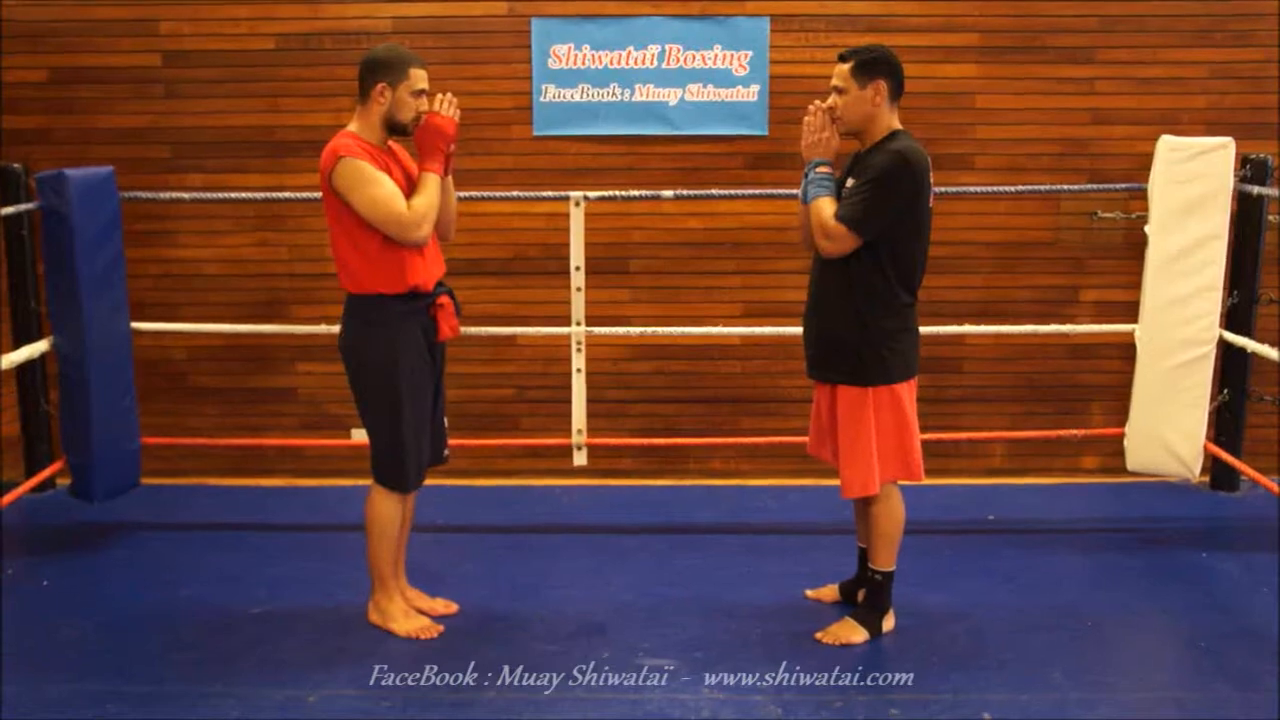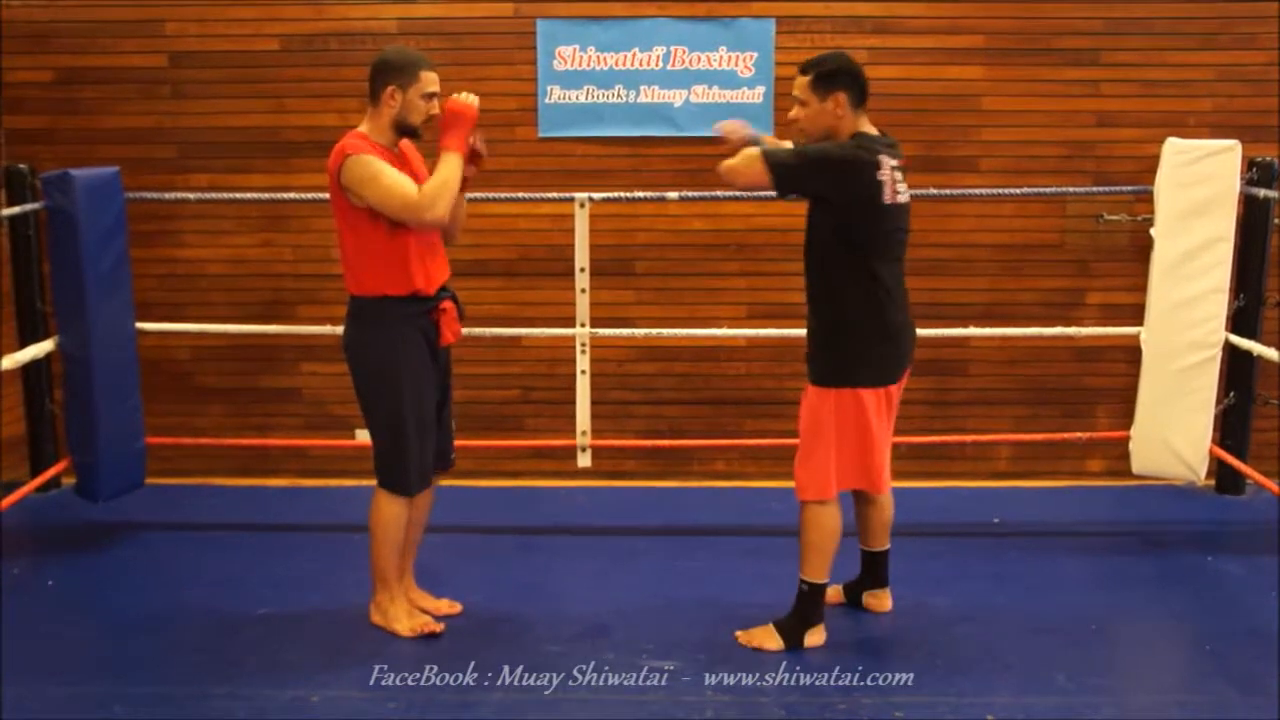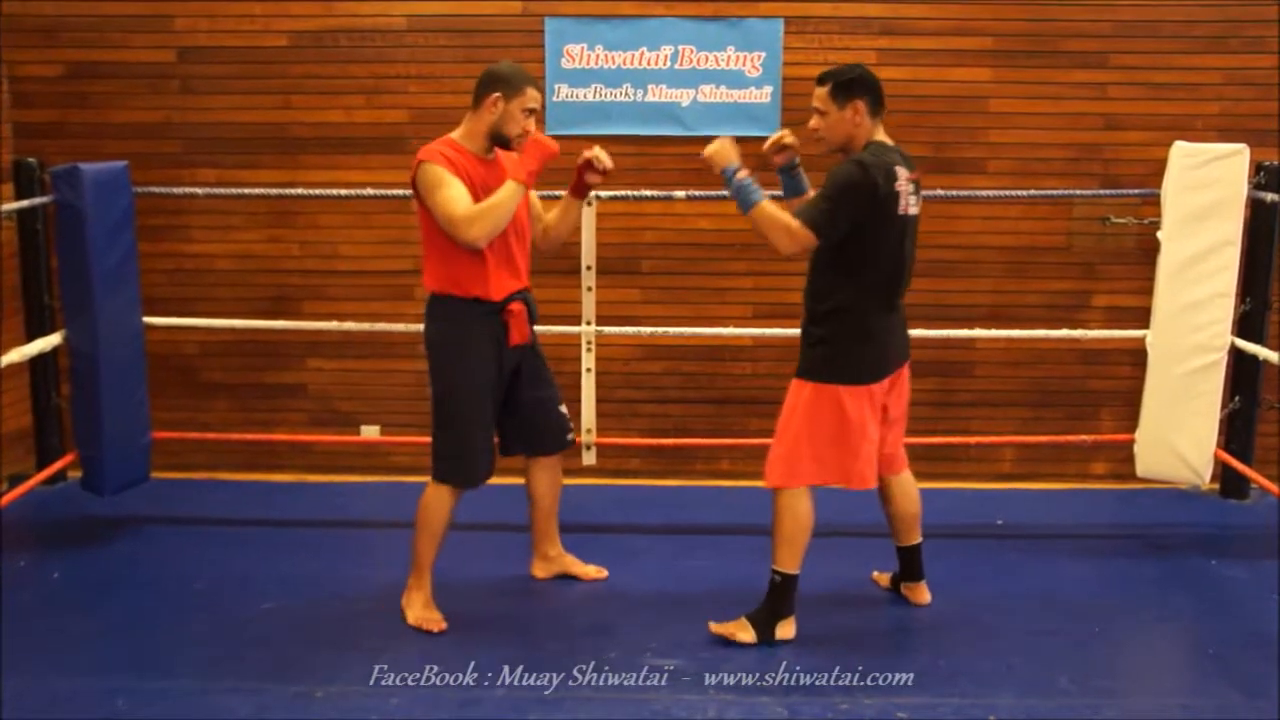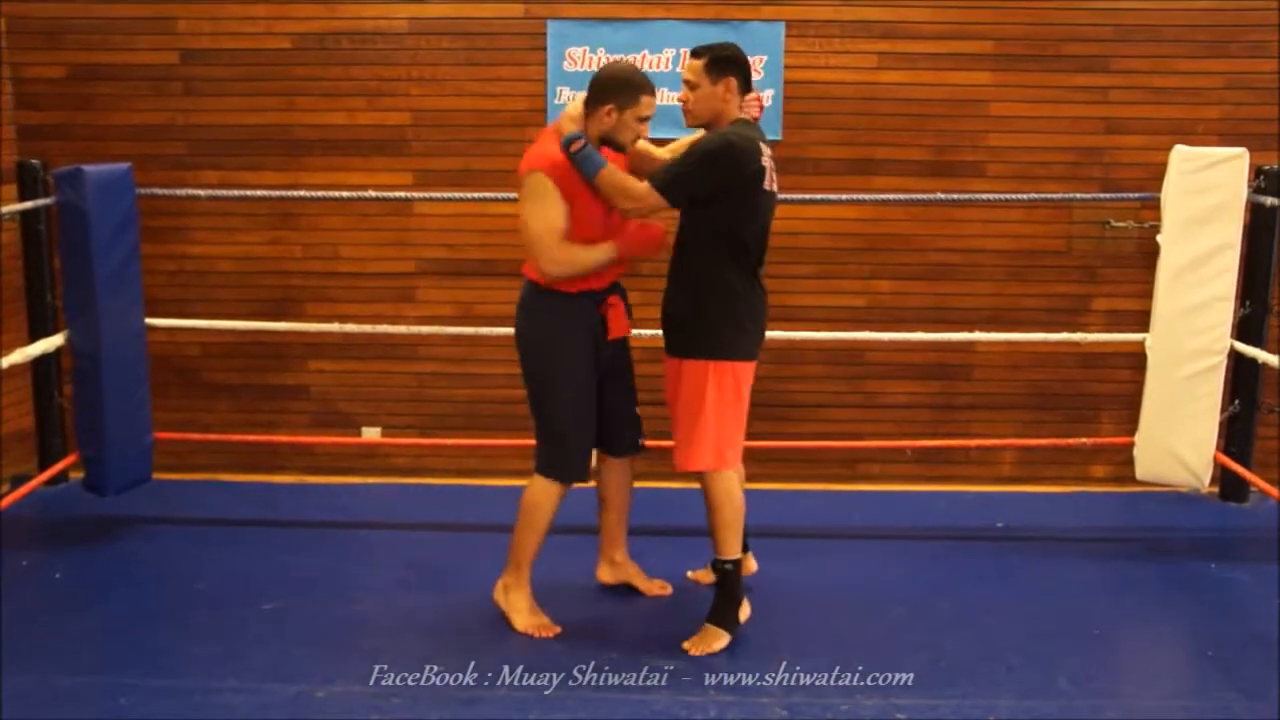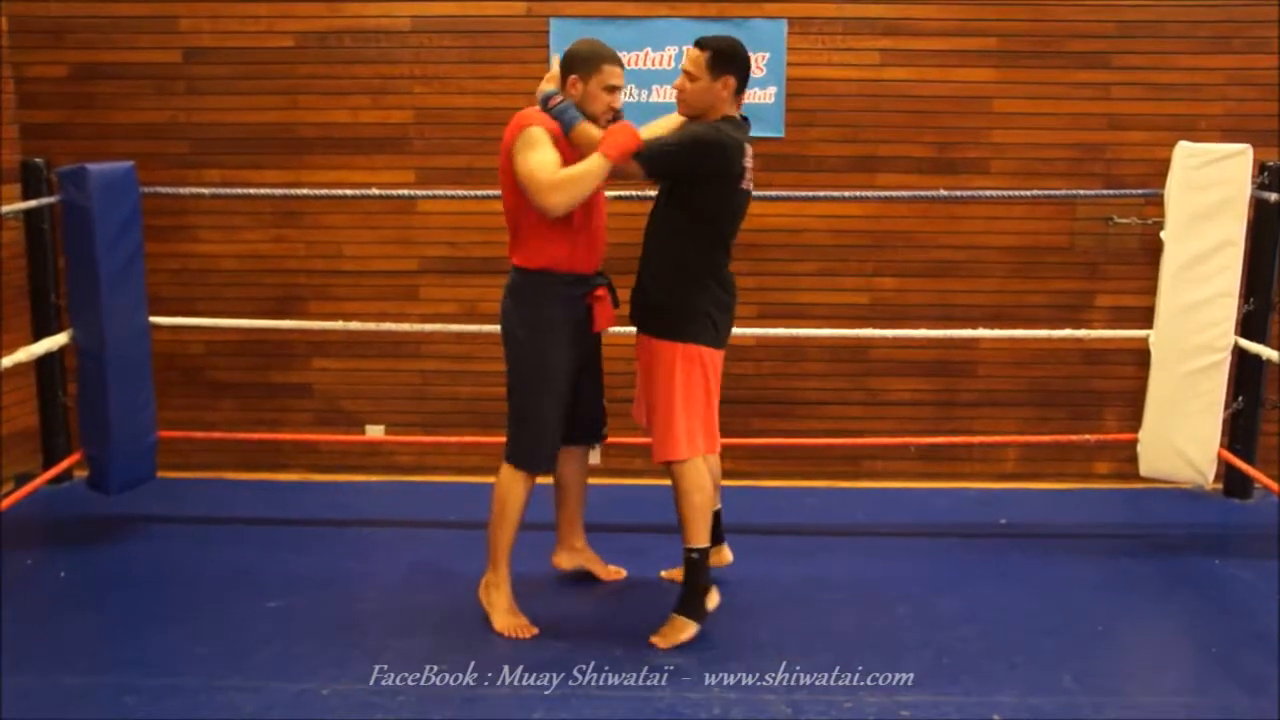
dt=1s
person 1, frame 1
left shoulder: (899, 162)
right shoulder: (865, 160)
left elbow: (832, 239)
right elbow: (811, 238)
left wrist: (819, 167)
right wrist: (817, 164)
left hip: (875, 352)
right hip: (846, 345)
left knee: (877, 479)
right knee: (859, 474)
left ankle: (877, 607)
right ankle: (863, 580)
person 1, frame 2
left shoulder: (843, 162)
right shoulder: (876, 155)
left elbow: (739, 172)
right elbow: (789, 160)
left wrist: (749, 144)
right wrist: (748, 139)
left hip: (850, 356)
right hip: (883, 344)
left knee: (820, 483)
right knee: (866, 474)
left ankle: (805, 619)
right ankle: (872, 584)
person 1, frame 3
left shoulder: (860, 173)
right shoulder: (896, 168)
left elbow: (792, 239)
right elbow: (819, 224)
left wrist: (735, 174)
right wrist: (791, 169)
left hip: (841, 356)
right hip: (884, 347)
left knee: (790, 475)
right knee: (889, 463)
left ankle: (776, 612)
right ankle: (912, 577)
person 1, frame 4
left shoulder: (726, 148)
right shoulder: (734, 144)
left elbow: (637, 201)
right elbow: (670, 183)
left wrist: (575, 143)
left hip: (720, 327)
right hip: (708, 320)
left knee: (713, 459)
right knee: (715, 452)
left ankle: (730, 602)
right ankle: (734, 553)
person 1, frame 5
left shoulder: (714, 143)
right shoulder: (719, 133)
left elbow: (617, 158)
right elbow: (650, 145)
left hip: (686, 316)
right hip: (682, 308)
left knee: (684, 448)
right knee: (694, 439)
left ankle: (697, 589)
right ankle: (712, 543)
person 2, frame 1
left shoulder: (393, 152)
right shoulder: (349, 159)
left elbow: (444, 230)
right elbow: (413, 229)
left wrist: (441, 157)
right wrist: (431, 157)
left hip: (418, 316)
right hip: (383, 323)
left knee: (415, 463)
right knee: (395, 469)
left ankle: (399, 584)
right ankle: (382, 601)
person 2, frame 2
left shoulder: (405, 152)
right shoulder: (358, 158)
left elbow: (448, 228)
right elbow: (429, 211)
left wrist: (461, 162)
right wrist: (453, 140)
left hip: (426, 320)
right hip: (386, 326)
left knee: (429, 465)
right knee: (403, 473)
left ankle: (402, 580)
right ankle: (386, 600)
person 2, frame 3
left shoulder: (509, 161)
right shoulder: (437, 162)
left elbow: (547, 236)
right elbow: (475, 231)
left wrist: (580, 187)
right wrist: (526, 170)
left hip: (514, 318)
right hip: (463, 323)
left knee: (549, 441)
right knee: (455, 468)
left ankle: (547, 554)
right ankle: (418, 587)
person 2, frame 4
left shoulder: (608, 145)
right shoulder: (548, 164)
right elbow: (549, 259)
right wrist: (625, 242)
left hip: (596, 313)
right hip: (556, 317)
left knee: (618, 442)
right knee: (561, 461)
left ankle: (615, 559)
right ankle: (514, 584)
person 2, frame 5
right shoulder: (532, 129)
left elbow: (639, 149)
right elbow: (555, 200)
right wrist: (610, 151)
left hip: (583, 297)
right hip: (541, 300)
left knee: (578, 432)
right knee: (530, 448)
left ankle: (571, 545)
right ankle: (496, 582)
